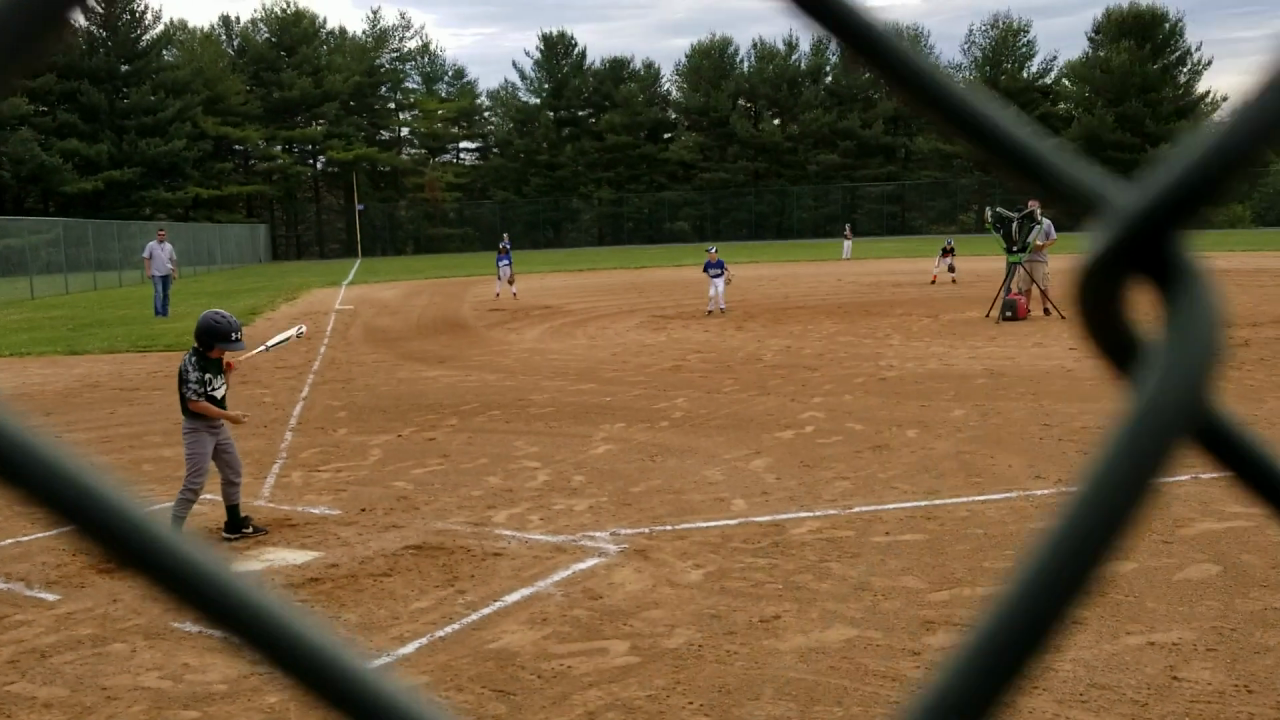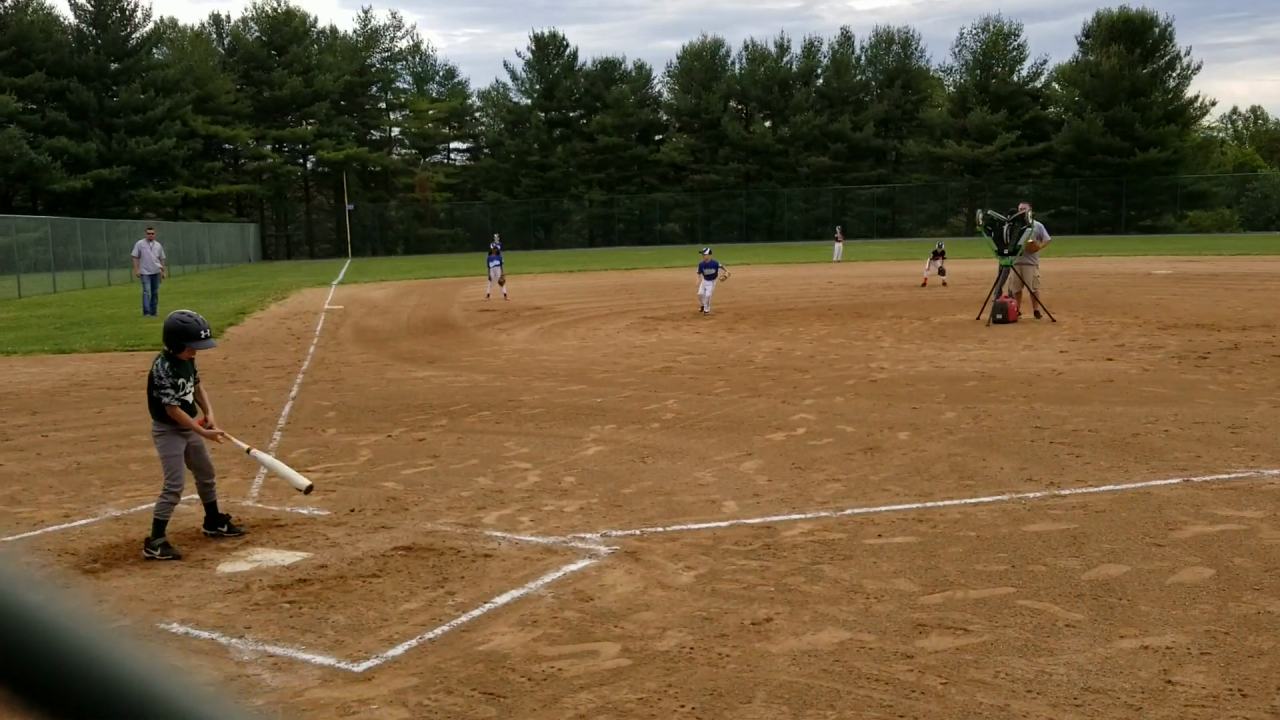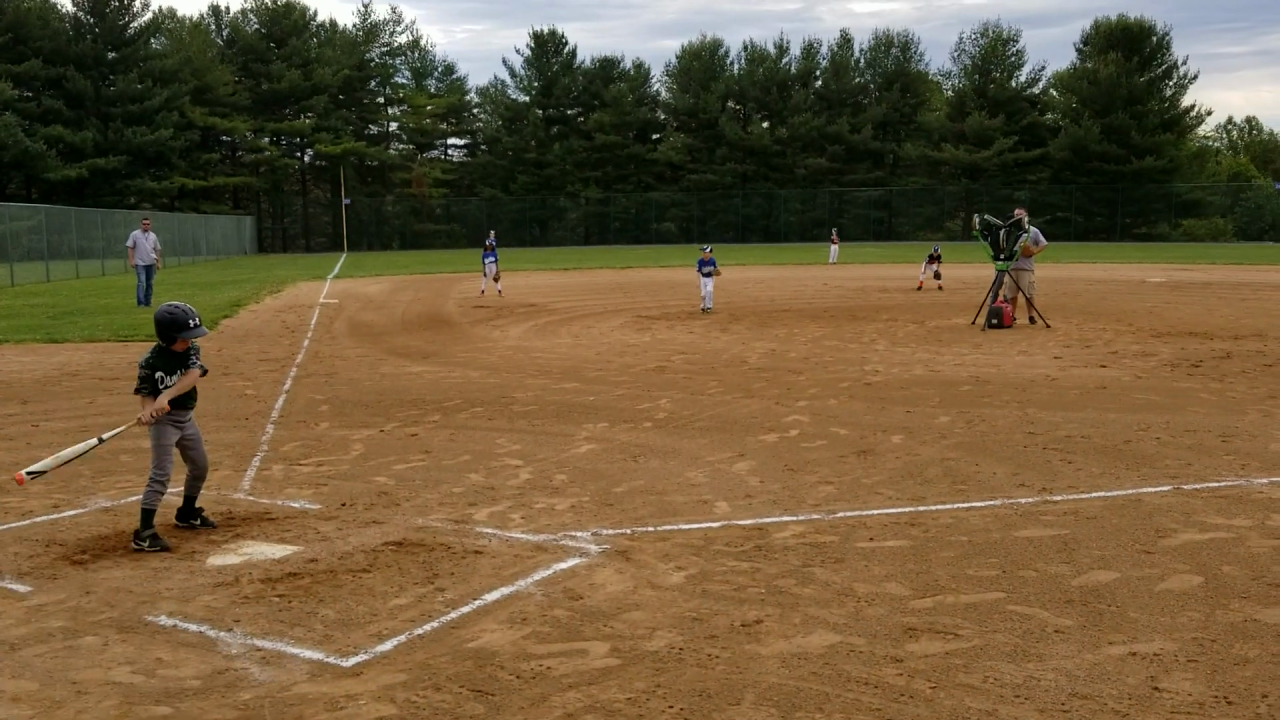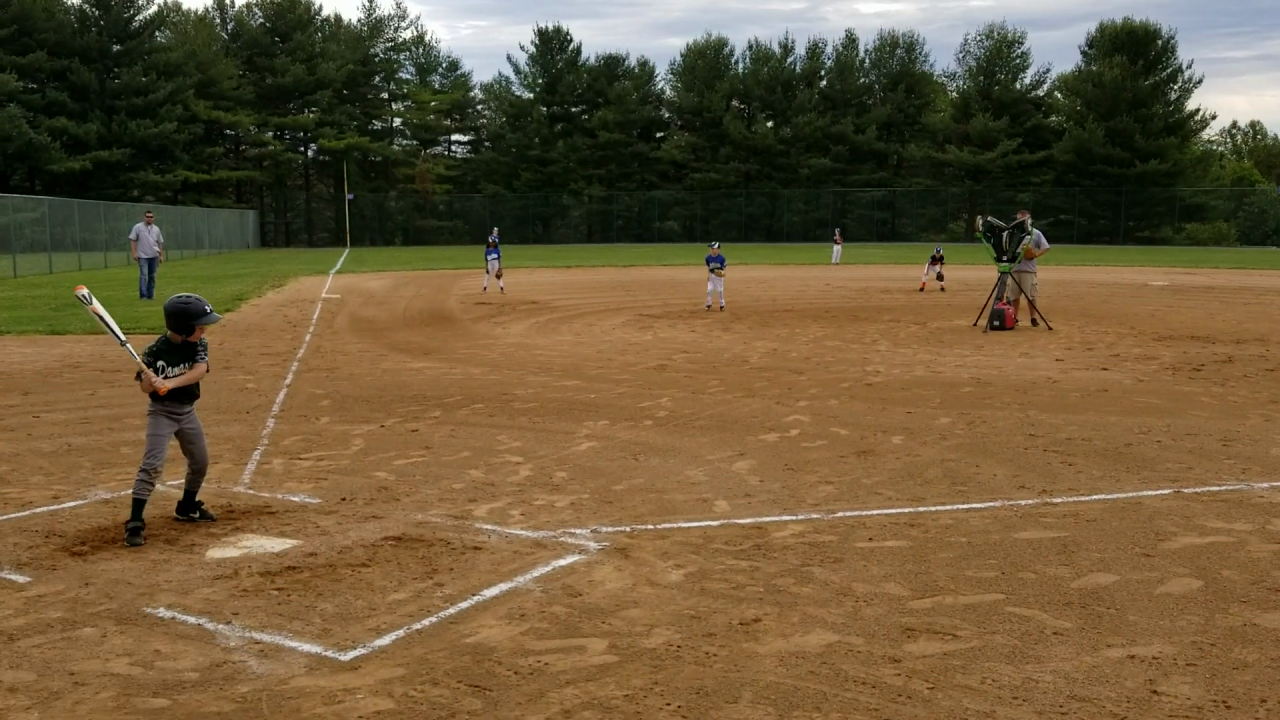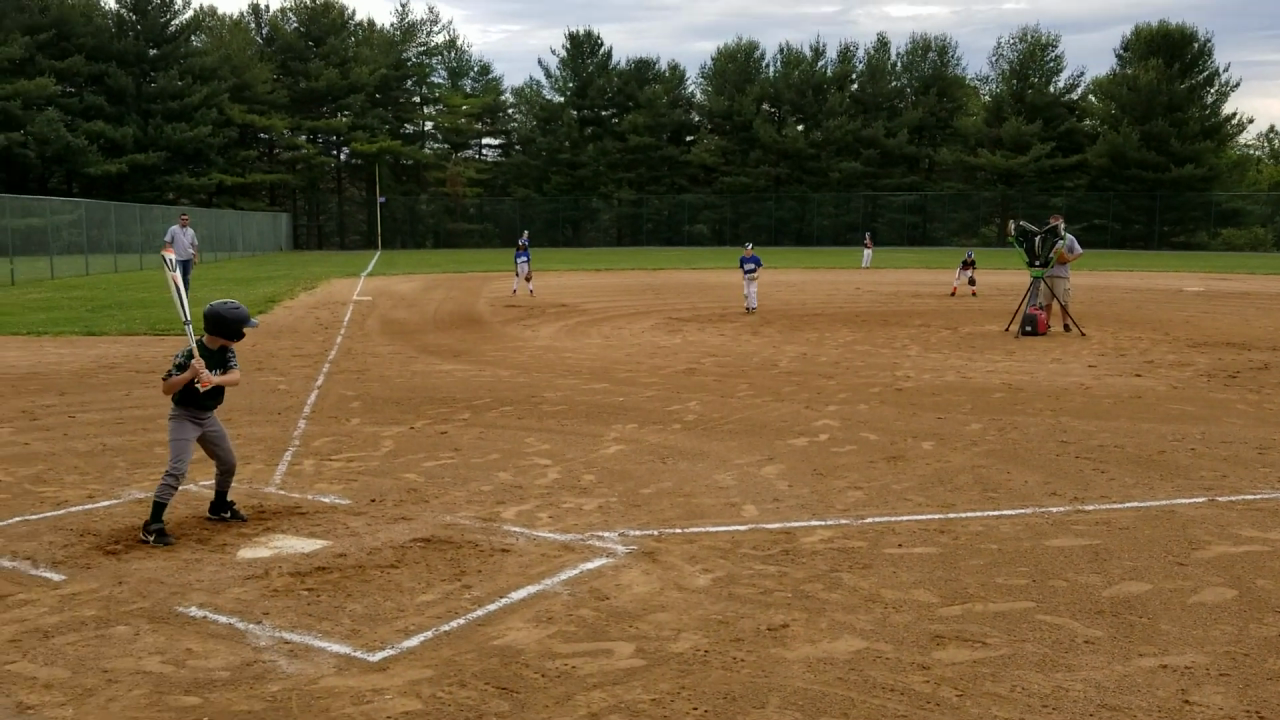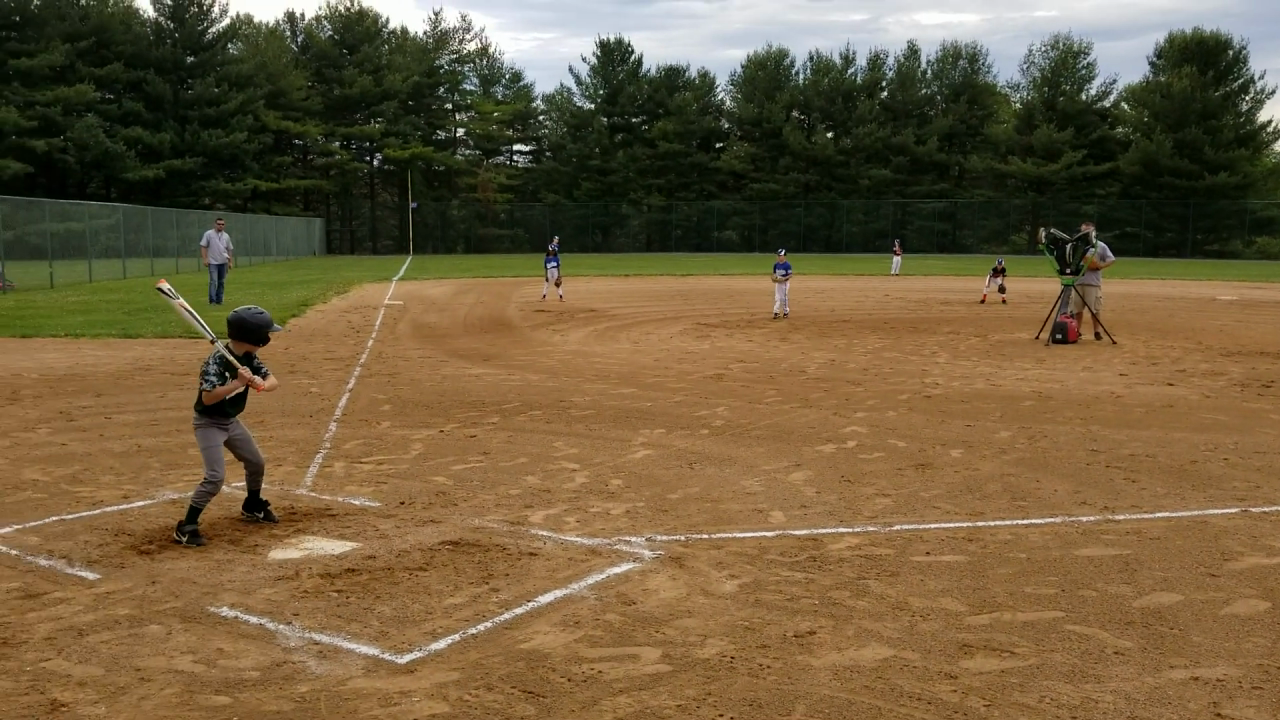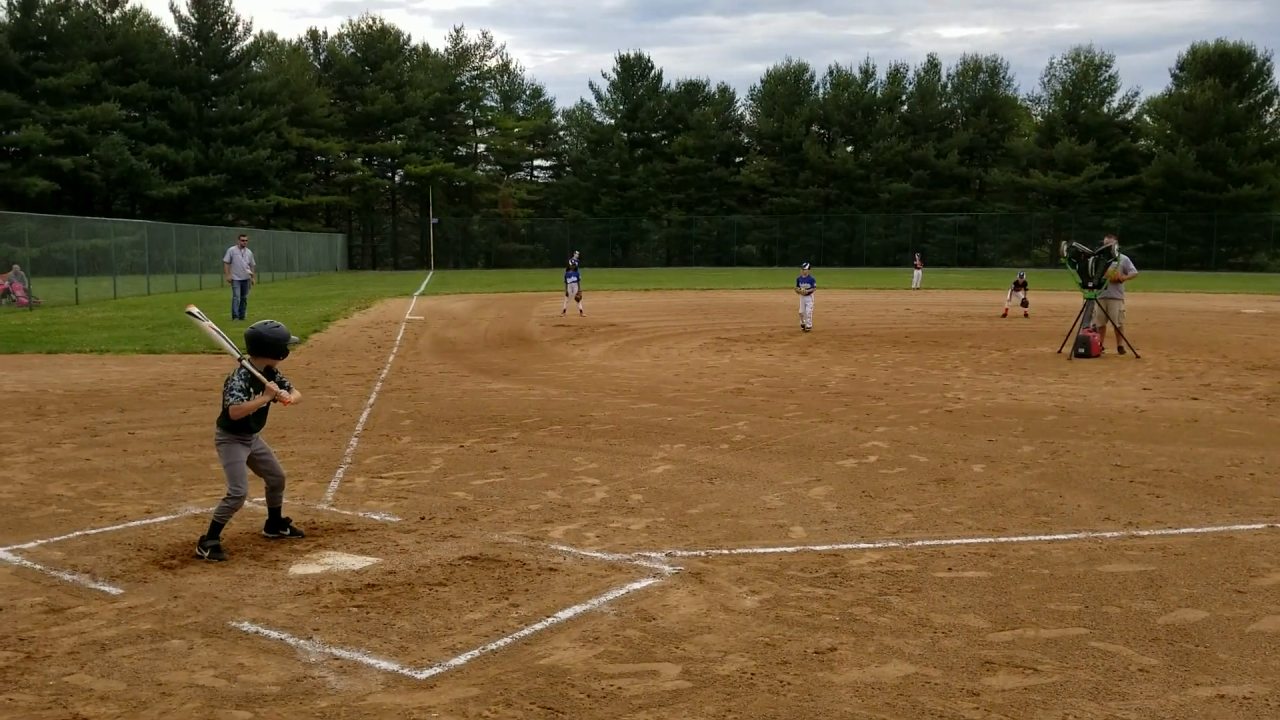
dt=0.2s
person 1, frame 1
left shoulder: (215, 356)
right shoulder: (192, 363)
left elbow: (223, 385)
right elbow: (195, 403)
left wrist: (227, 369)
right wrist: (228, 416)
left hip: (217, 426)
right hip: (198, 428)
left knee: (232, 473)
right knee: (194, 483)
left ankle: (235, 525)
person 1, frame 2
left shoulder: (187, 359)
right shoulder: (163, 368)
left elbow: (197, 386)
right elbow: (172, 409)
left wrist: (208, 411)
right wrist: (202, 432)
left hip: (190, 428)
right hip: (168, 430)
left knee: (206, 473)
right knee: (174, 485)
left ankle: (214, 522)
right ankle: (155, 541)
person 1, frame 3
left shoulder: (191, 349)
right shoulder: (151, 360)
left elbow: (193, 375)
right elbow: (144, 395)
left wrist: (166, 397)
right wrist: (146, 411)
left hip: (186, 418)
right hip: (163, 421)
left knee: (200, 467)
right knee: (161, 474)
left ankle: (187, 514)
right ankle: (144, 532)
person 1, frame 4
left shoulder: (199, 343)
right shoulder: (155, 350)
left elbow: (200, 371)
right elbow: (146, 386)
left wrist: (170, 383)
right wrist: (149, 382)
left hip: (187, 411)
right hip: (161, 412)
left knee: (200, 461)
right knee: (152, 465)
left ankle: (187, 507)
right ankle: (134, 523)
person 1, frame 5
left shoulder: (226, 351)
right shoulder: (189, 354)
left elbow: (235, 377)
right elbow: (166, 389)
left wrist: (213, 378)
right wrist: (189, 374)
left hip: (209, 416)
right hip: (184, 417)
left knee: (228, 462)
right knee: (176, 469)
left ankle: (219, 507)
right ankle: (153, 524)
person 1, frame 6
left shoulder: (249, 358)
right shoulder: (216, 362)
left elbow: (274, 381)
right elbow: (207, 399)
left wrist: (262, 384)
right wrist: (238, 383)
left hip: (231, 421)
right hip: (208, 423)
left knee: (256, 462)
right knee: (215, 476)
left ankle: (253, 505)
right ankle: (186, 526)
person 1, frame 7
left shoulder: (270, 373)
right shoulder: (240, 378)
left elbow: (297, 393)
right elbow: (234, 412)
left wrist: (287, 397)
right wrist: (265, 397)
left hip: (251, 437)
right hip: (230, 439)
left knee: (276, 478)
right knee: (238, 492)
left ankle: (275, 525)
right ankle: (208, 541)
